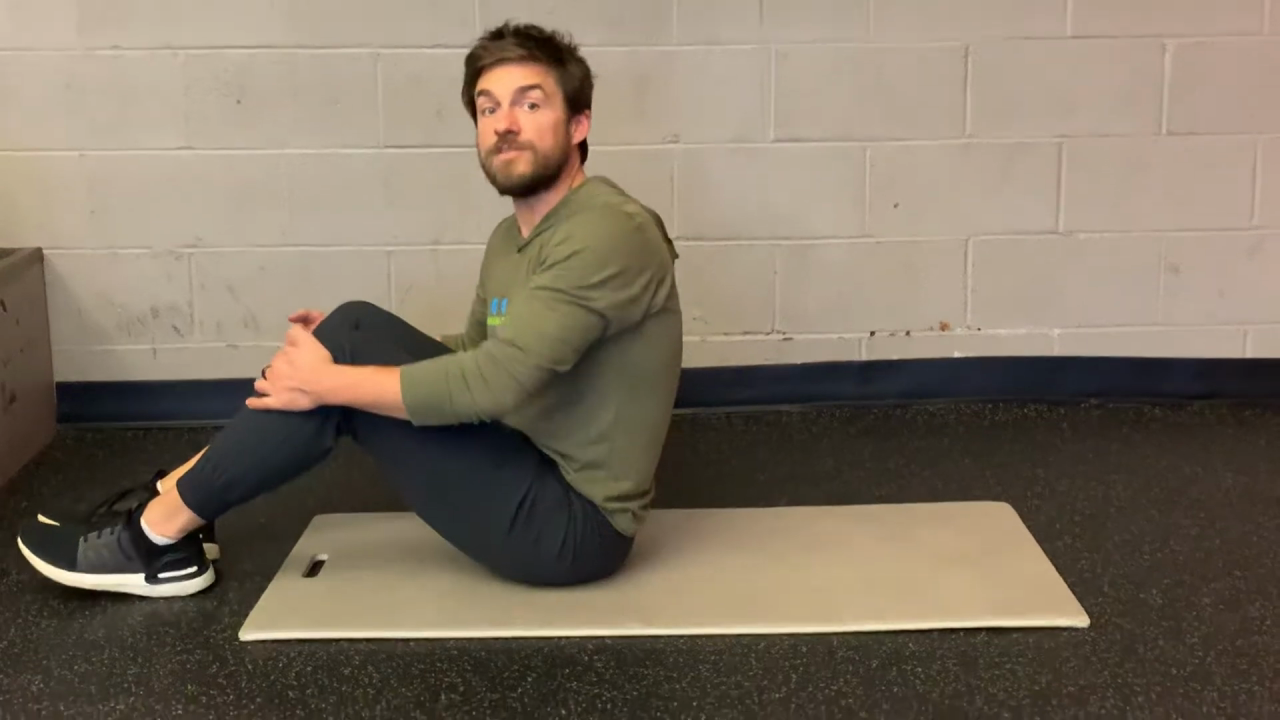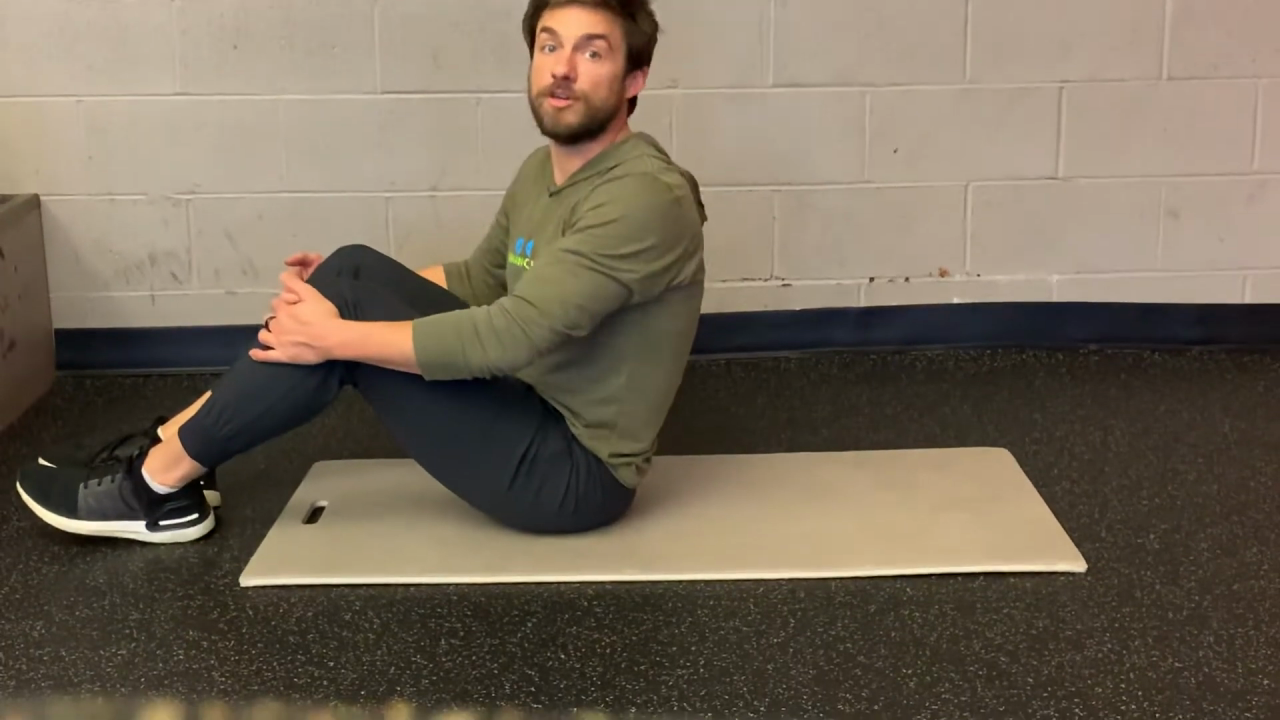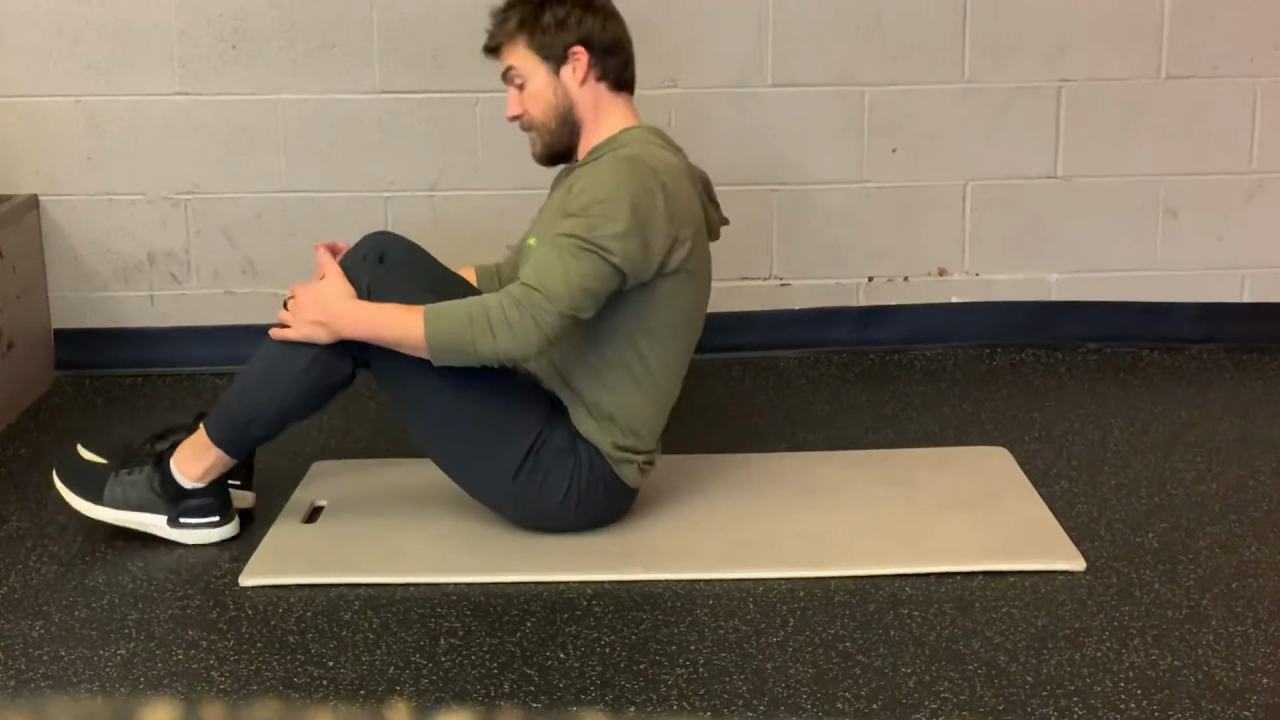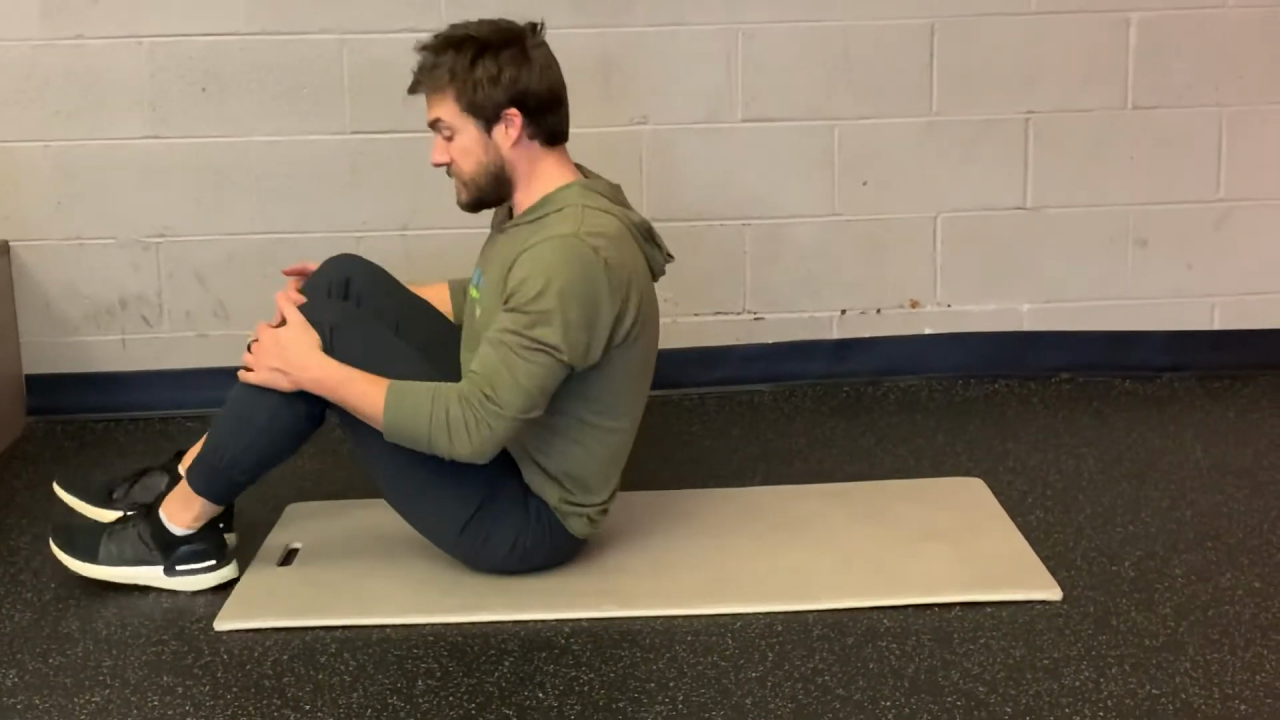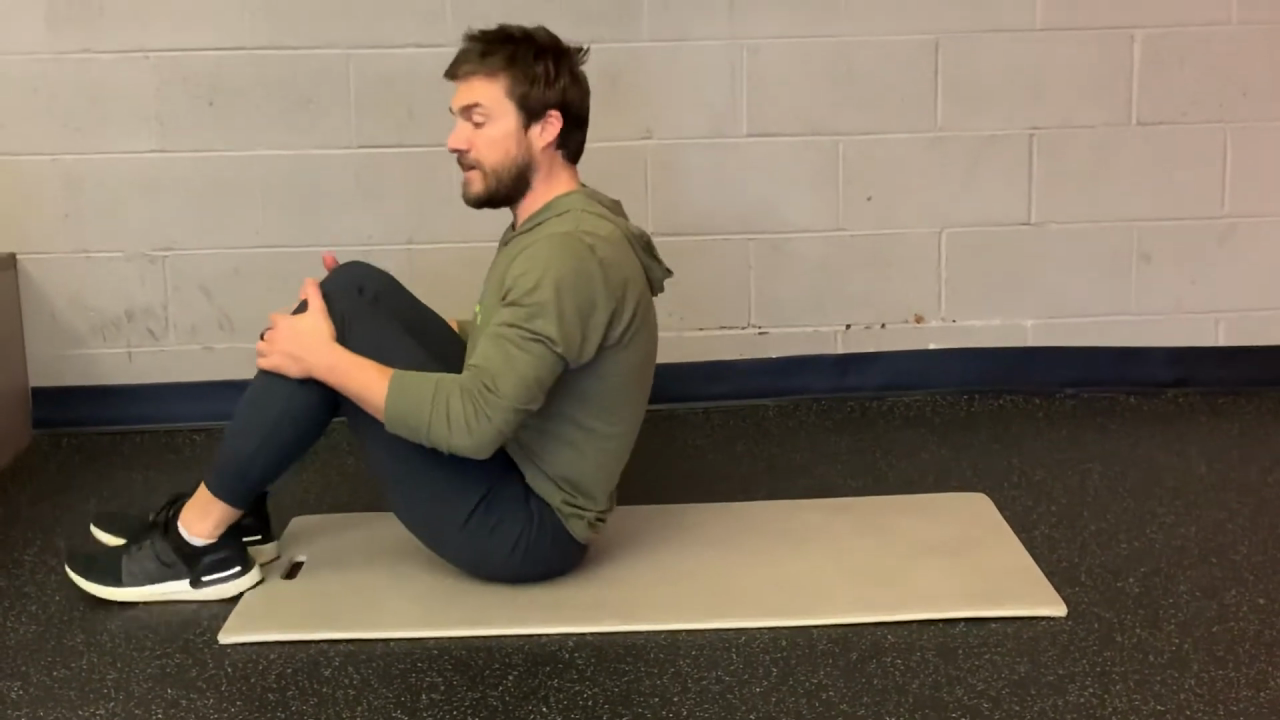
dt=1s
person 1, frame 1
left shoulder: (608, 232)
right shoulder: (512, 237)
left elbow: (496, 381)
right elbow: (477, 353)
left wrist: (330, 380)
right wrist: (342, 345)
left hip: (572, 522)
right hip: (541, 473)
left knee: (345, 363)
right knee: (356, 326)
left ankle: (155, 537)
right ankle: (172, 498)
person 1, frame 2
left shoulder: (645, 200)
right shoulder: (541, 172)
left elbow: (510, 335)
right elbow: (481, 280)
left wrist: (337, 335)
right wrist: (346, 289)
left hip: (574, 474)
right hip: (541, 414)
left knee: (348, 308)
right knee: (354, 268)
left ankle: (158, 482)
right ankle: (172, 445)
person 1, frame 3
left shoulder: (631, 180)
right shoulder: (599, 168)
left elbow: (515, 326)
right elbow: (515, 281)
left wrist: (352, 314)
right wrist: (367, 277)
left hip: (573, 474)
right hip: (554, 416)
left knee: (359, 301)
right knee: (383, 255)
left ankle: (188, 483)
right ankle: (213, 442)
person 1, frame 4
left shoulder: (575, 251)
right shoulder: (540, 204)
left elbow: (474, 429)
right elbow: (485, 305)
left wrist: (314, 371)
right wrist: (338, 306)
left hip: (525, 518)
right hip: (508, 446)
left knee: (328, 333)
right knee: (343, 279)
left ankle: (179, 531)
right ankle: (189, 477)
person 1, frame 5
left shoulder: (569, 253)
right shoulder: (548, 226)
left elbow: (473, 422)
right elbow: (491, 344)
left wrist: (324, 356)
right wrist: (352, 322)
left hip: (525, 526)
right hip: (518, 475)
left knee: (338, 329)
right knee: (355, 288)
left ankle: (199, 542)
right ankle: (234, 511)
